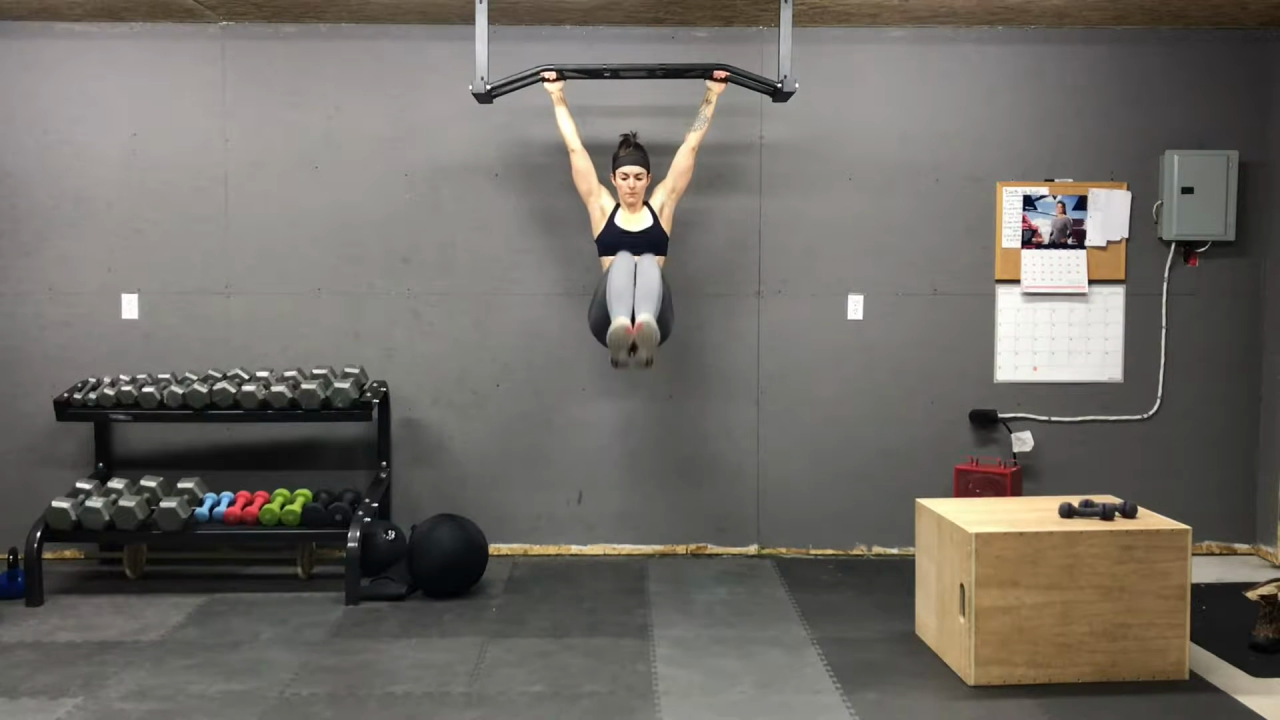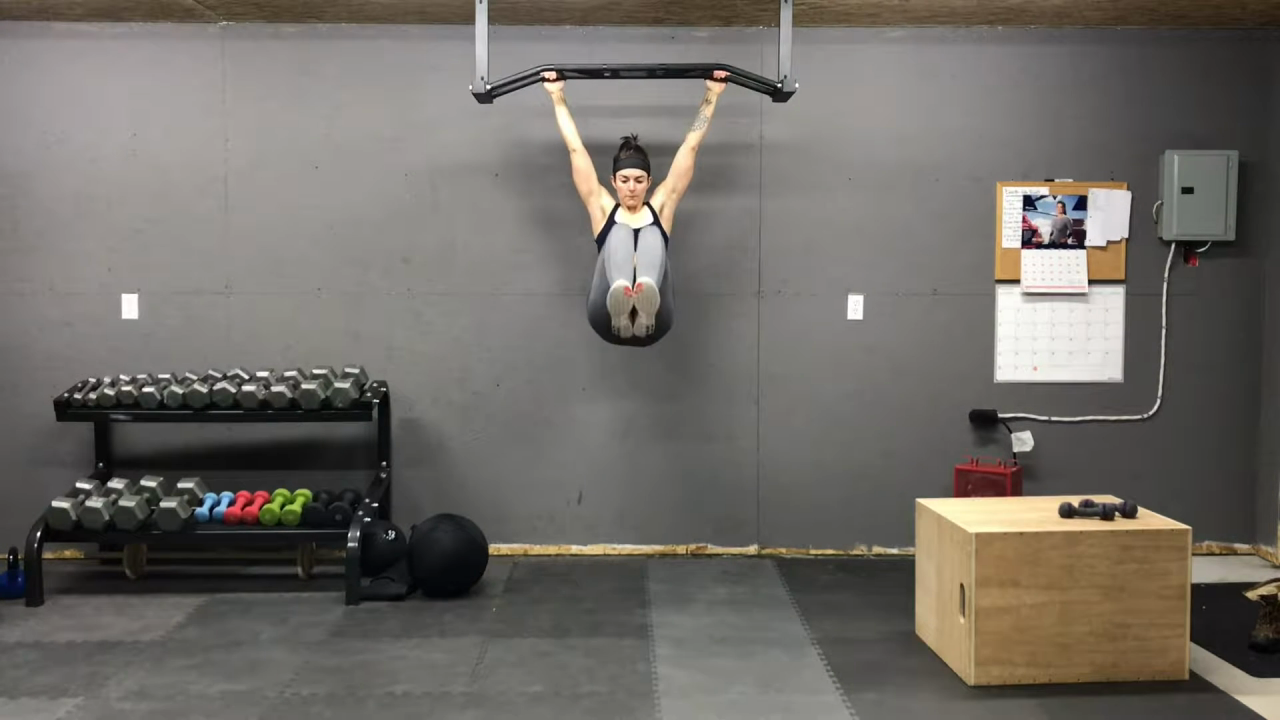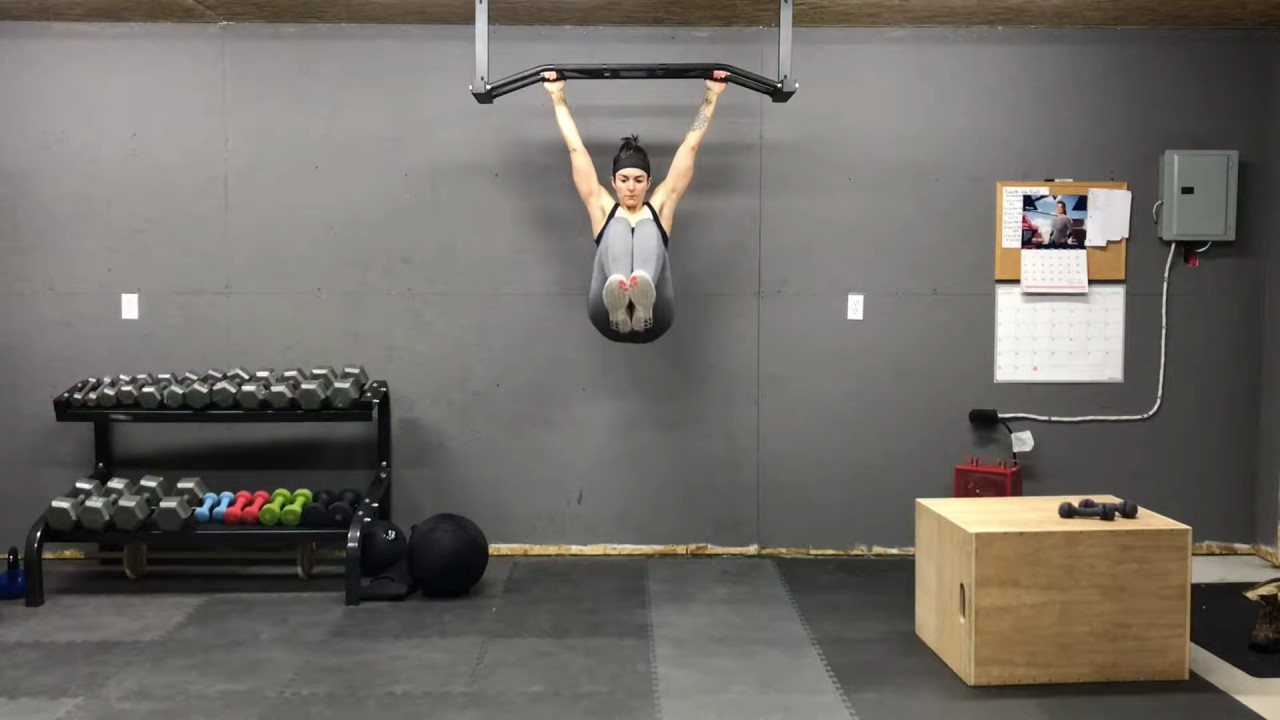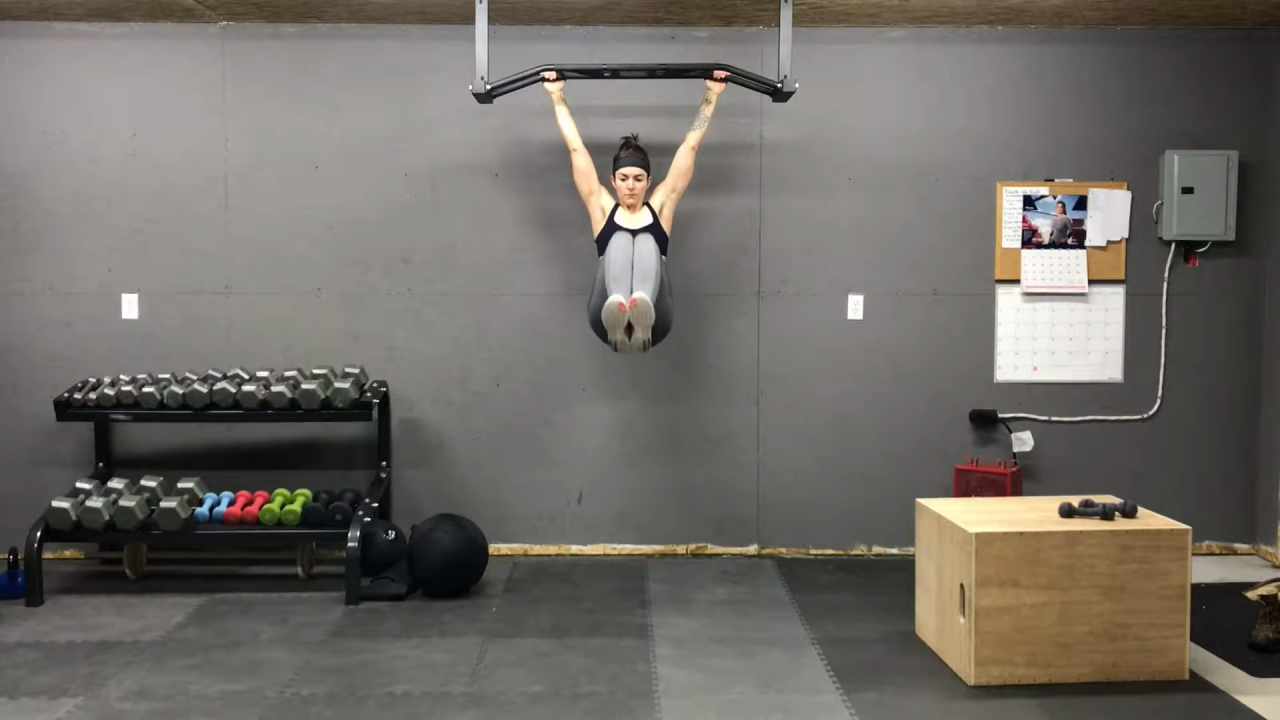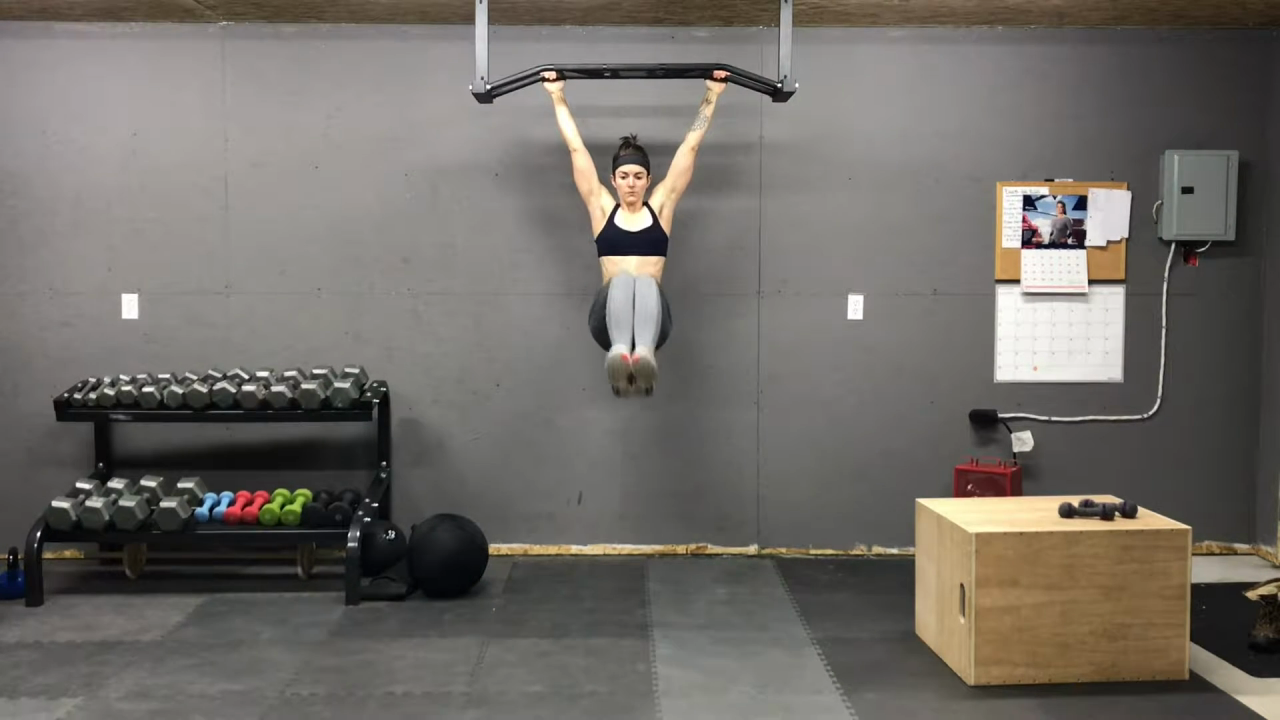
dt=0.2s
person 1, frame 1
left shoulder: (661, 204)
right shoulder: (601, 206)
left elbow: (690, 147)
right elbow: (575, 148)
left wrist: (711, 96)
right wrist: (557, 96)
left hip: (656, 319)
right hip: (607, 319)
left knee: (648, 266)
right knee: (622, 264)
left ankle: (645, 328)
right ankle: (621, 331)
person 1, frame 2
left shoulder: (661, 206)
right shoulder: (602, 208)
left elbow: (690, 146)
right elbow: (575, 148)
left wrist: (711, 95)
right wrist: (558, 97)
left hip: (655, 319)
right hip: (606, 315)
left knee: (650, 237)
right knee: (620, 235)
left ankle: (645, 303)
right ankle: (620, 304)
person 1, frame 3
left shoulder: (661, 206)
right shoulder: (601, 208)
left elbow: (690, 145)
right elbow: (576, 148)
left wrist: (711, 95)
right wrist: (557, 96)
left hip: (654, 317)
right hip: (607, 315)
left knee: (647, 228)
right knee: (618, 227)
left ankle: (643, 297)
right ankle: (618, 299)
person 1, frame 4
left shoulder: (661, 205)
right shoulder: (601, 207)
left elbow: (690, 146)
right elbow: (576, 148)
left wrist: (711, 95)
right wrist: (557, 96)
left hip: (654, 319)
right hip: (606, 316)
left knee: (645, 245)
right knee: (619, 243)
left ankle: (641, 317)
right ankle: (618, 317)
person 1, frame 5
left shoulder: (661, 205)
right shoulder: (602, 206)
left elbow: (690, 146)
right elbow: (576, 148)
left wrist: (710, 96)
right wrist: (557, 96)
left hip: (651, 316)
right hip: (609, 317)
left knee: (646, 285)
right knee: (621, 282)
left ankle: (643, 356)
right ankle: (620, 355)
